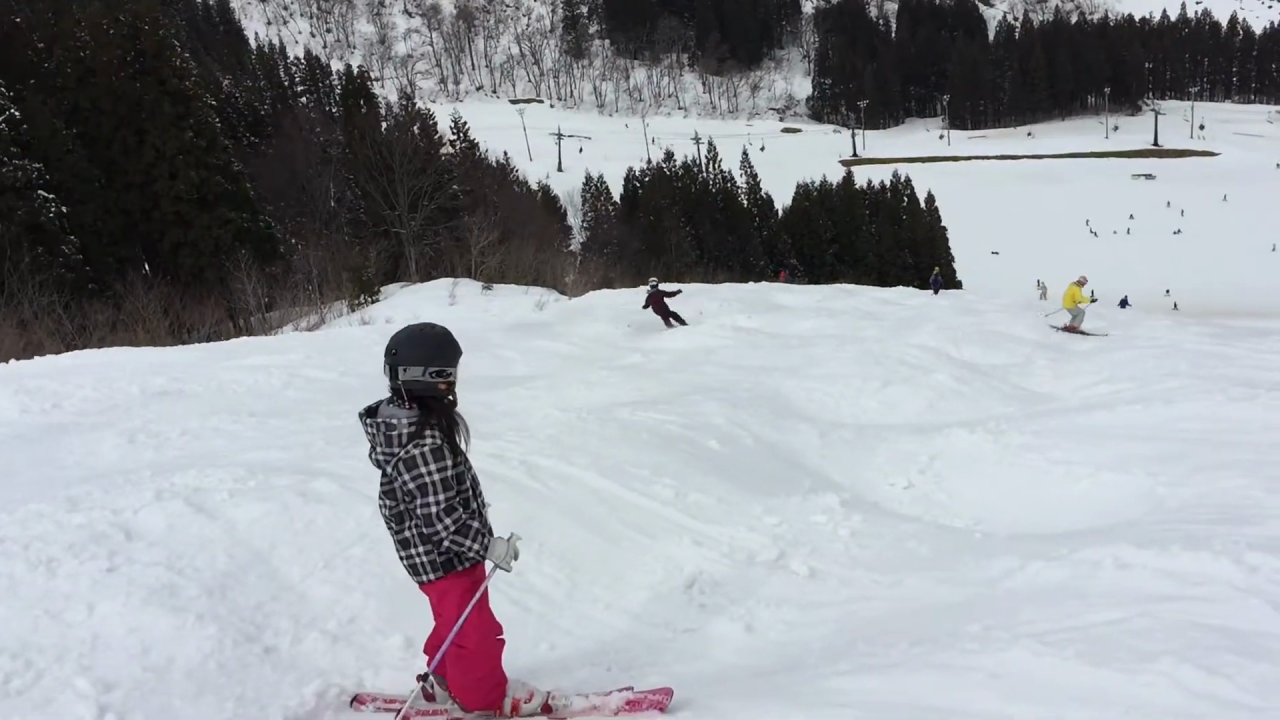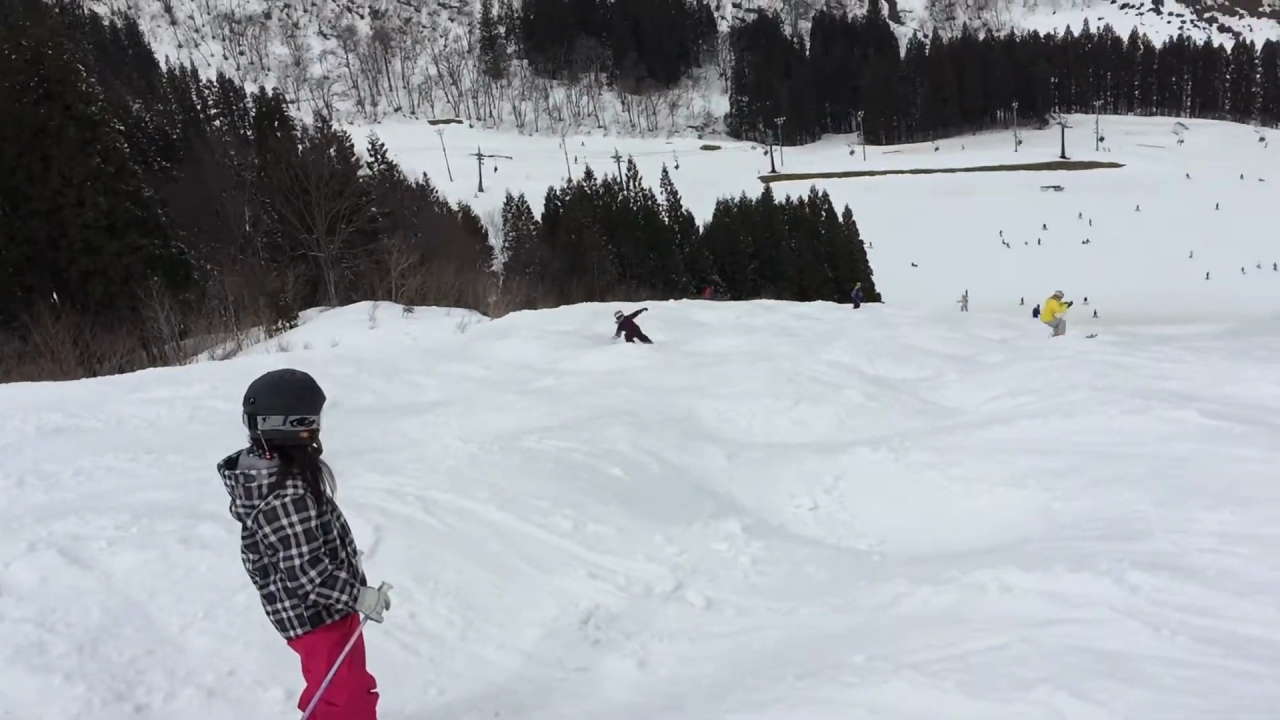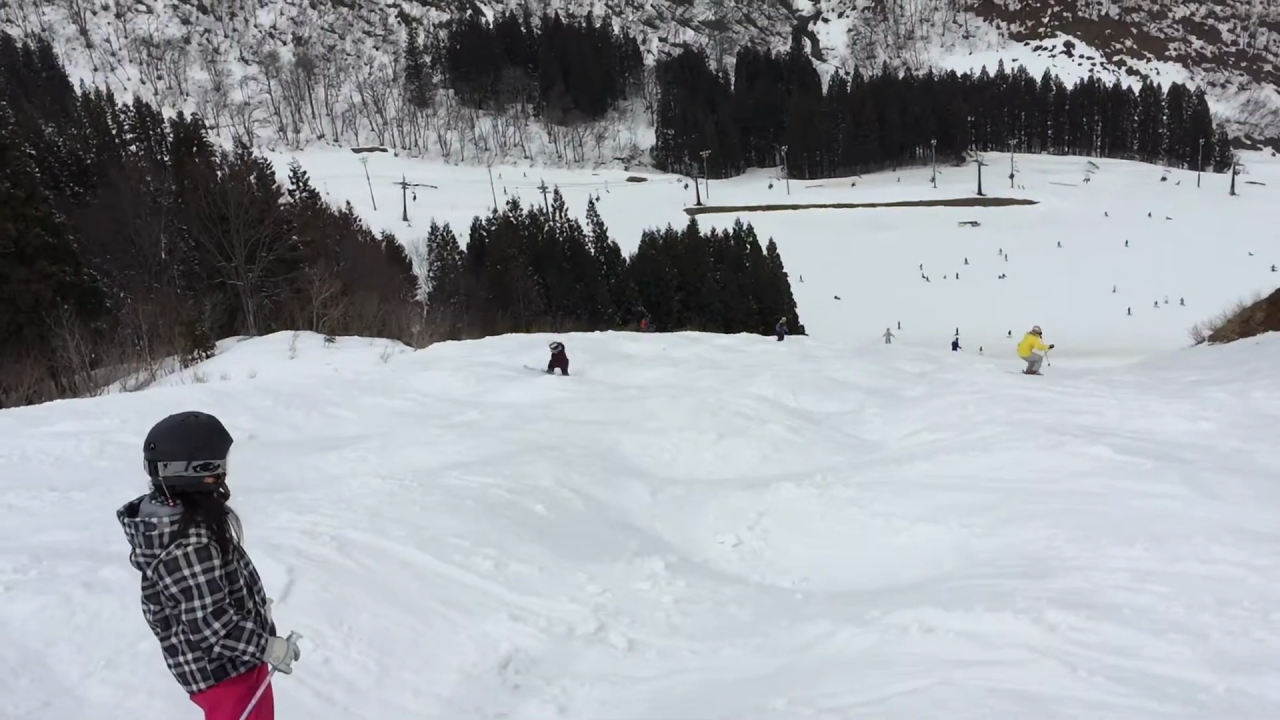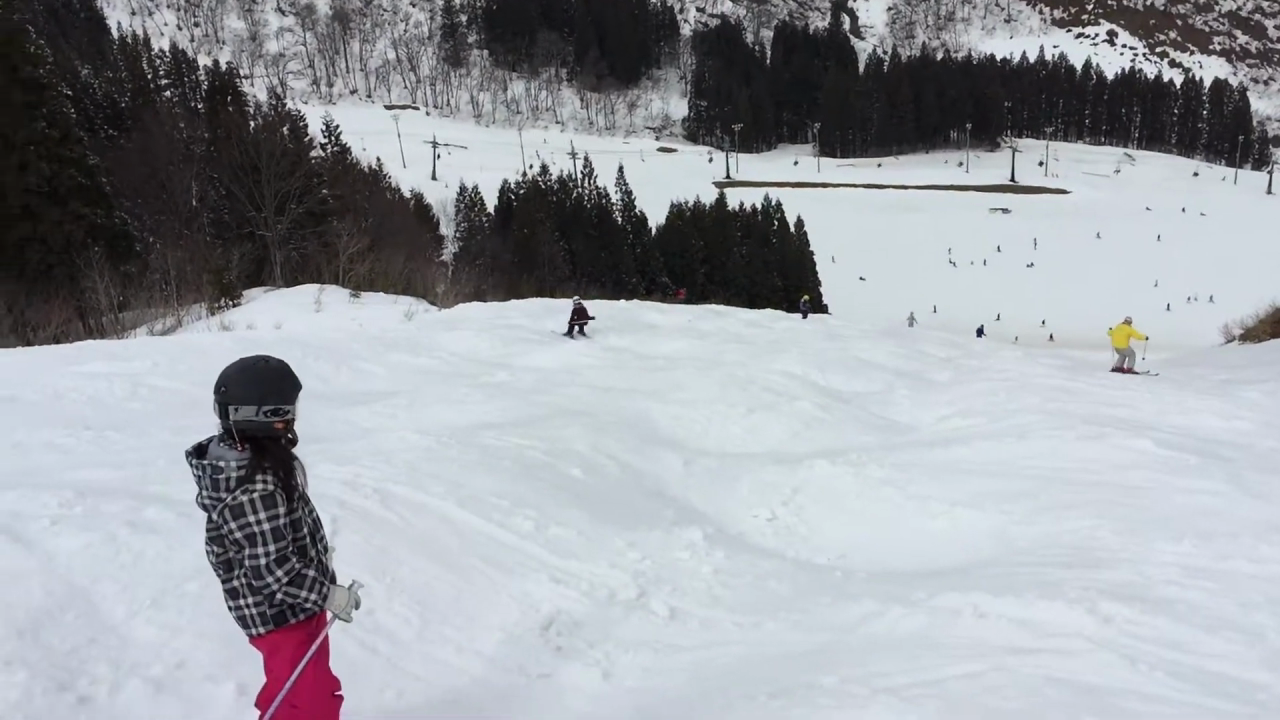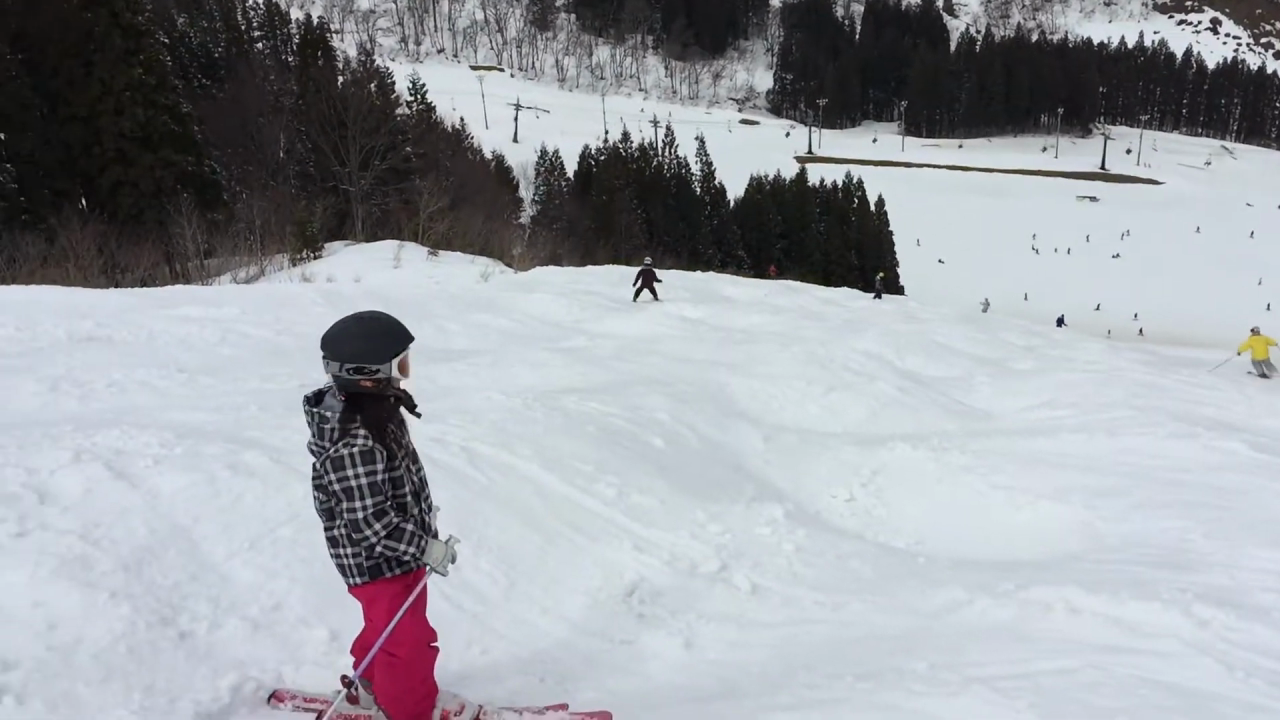
dt=0.5s
person 1, frame 1
left shoulder: (403, 420)
right shoulder: (425, 445)
right elbow: (441, 519)
right wrist: (489, 546)
left hip: (436, 555)
right hip: (445, 559)
left knee: (455, 623)
right knee: (474, 631)
left ankle: (445, 683)
person 1, frame 2
left shoulder: (268, 469)
right shoulder: (286, 496)
right elbow: (306, 572)
right wrist: (359, 597)
left hip: (312, 608)
right hip: (316, 613)
left knee: (333, 684)
person 1, frame 3
left shoulder: (174, 513)
right shoulder: (190, 544)
right elbow: (209, 623)
right wrist: (267, 647)
left hip: (235, 655)
right hip: (222, 667)
person 1, frame 4
left shoulder: (244, 456)
right shoulder: (255, 490)
right elbow: (272, 571)
left wrist: (318, 565)
right wrist: (329, 594)
left hip: (289, 603)
right hip: (280, 611)
left knee: (290, 685)
person 1, frame 5
left shoulder: (370, 410)
right shoulder: (356, 443)
right elbow: (369, 522)
left wrist: (422, 520)
right wrist: (426, 547)
left hip: (396, 550)
right hip: (378, 559)
left knee: (387, 626)
right knee: (406, 637)
left ankle: (373, 686)
